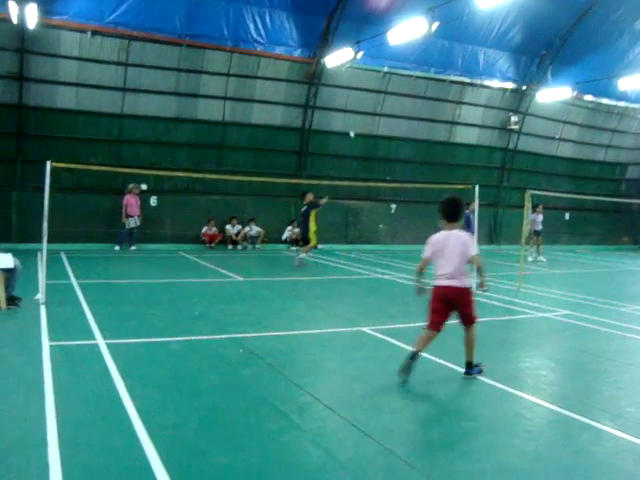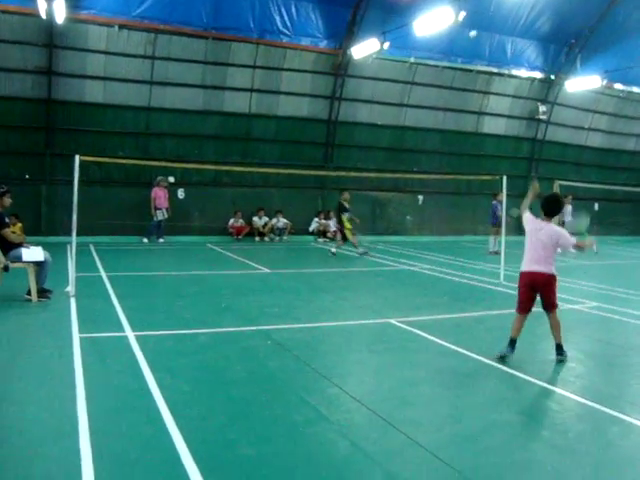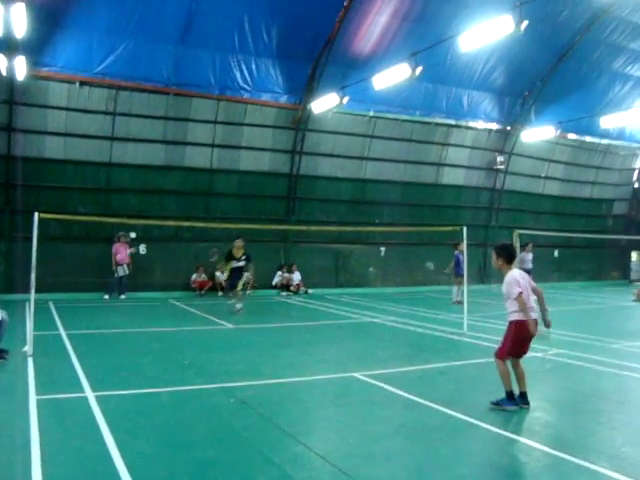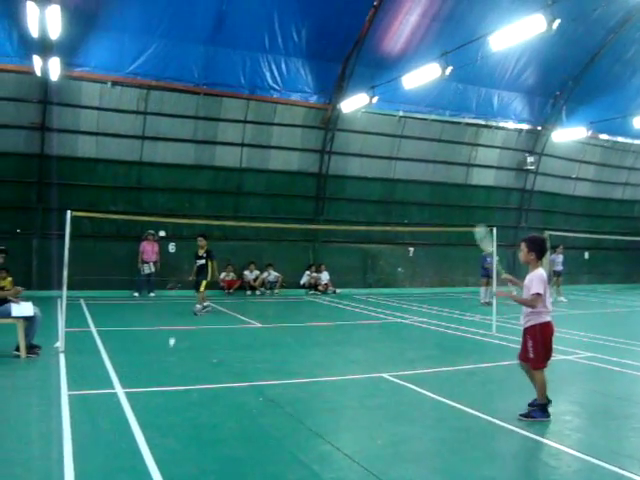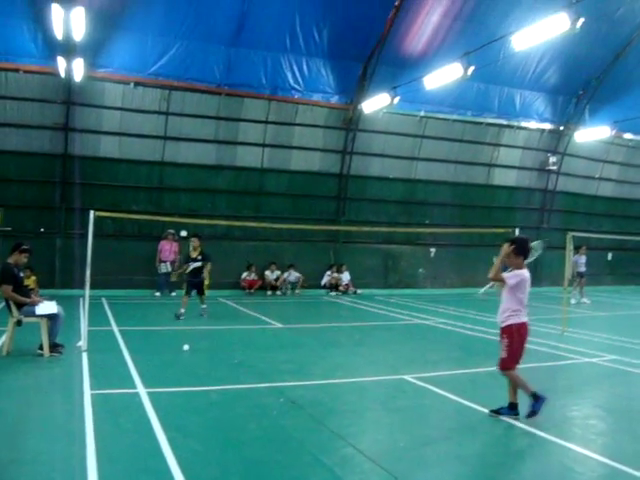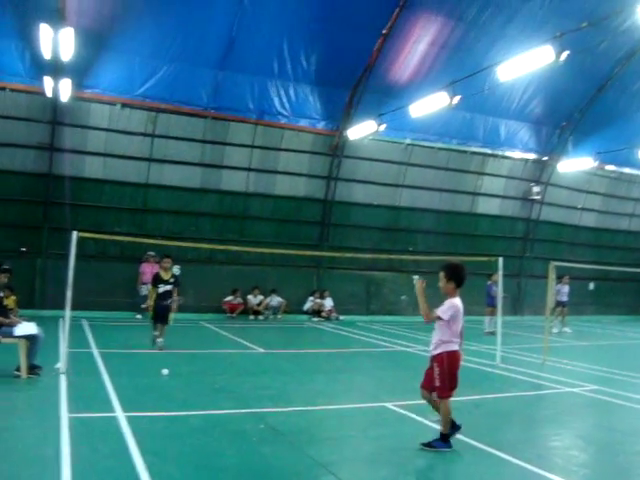
dt=0.7s
person 1, frame 1
left shoulder: (434, 239)
right shoulder: (466, 237)
left elbow: (422, 266)
right elbow: (477, 263)
left wrist: (419, 282)
right wrist: (482, 279)
left hip: (440, 288)
right hip: (462, 288)
left knee: (432, 329)
right knee: (469, 326)
left ankle: (411, 359)
right ankle: (470, 366)
person 1, frame 2
left shoulder: (530, 222)
right shoulder: (558, 232)
left elbow: (523, 208)
right elbow: (579, 246)
left wrist: (532, 191)
right wrist: (588, 243)
left hip: (527, 274)
right hip: (547, 276)
left knee: (522, 312)
right knee: (552, 313)
left ankle: (511, 346)
right ankle: (559, 349)
person 1, frame 3
left shoulder: (510, 279)
right shoulder: (520, 274)
left elbow: (522, 301)
right elbow: (539, 293)
left wrist: (530, 322)
right wrist: (545, 316)
left hip: (520, 323)
right hip: (527, 322)
left knee: (500, 357)
right knee: (515, 359)
left ankle: (510, 398)
right ankle: (523, 397)
person 1, frame 4
left shoulder: (538, 275)
right shoulder: (533, 274)
left elbow: (533, 302)
left wrist: (510, 295)
right wrist: (514, 281)
left hip: (539, 326)
right hip: (533, 326)
left knee: (536, 367)
right knee: (524, 363)
left ankle: (542, 409)
right ankle: (542, 397)
person 1, frame 5
left shoulder: (520, 275)
right shoulder: (517, 275)
left elbow: (493, 276)
left wrist: (502, 255)
left hip: (515, 326)
right hip: (511, 325)
left knee: (507, 369)
right knee: (510, 368)
left ankle: (535, 397)
right ankle: (512, 406)
person 1, frame 6
left shoulder: (451, 305)
right shoulder: (454, 303)
left elbow: (427, 317)
right elbow: (459, 333)
left wrist: (419, 293)
right wrist: (458, 352)
left hip: (445, 355)
right hip: (442, 354)
left knee: (442, 397)
right knee: (426, 392)
left ankle: (444, 439)
right ankle: (450, 424)
